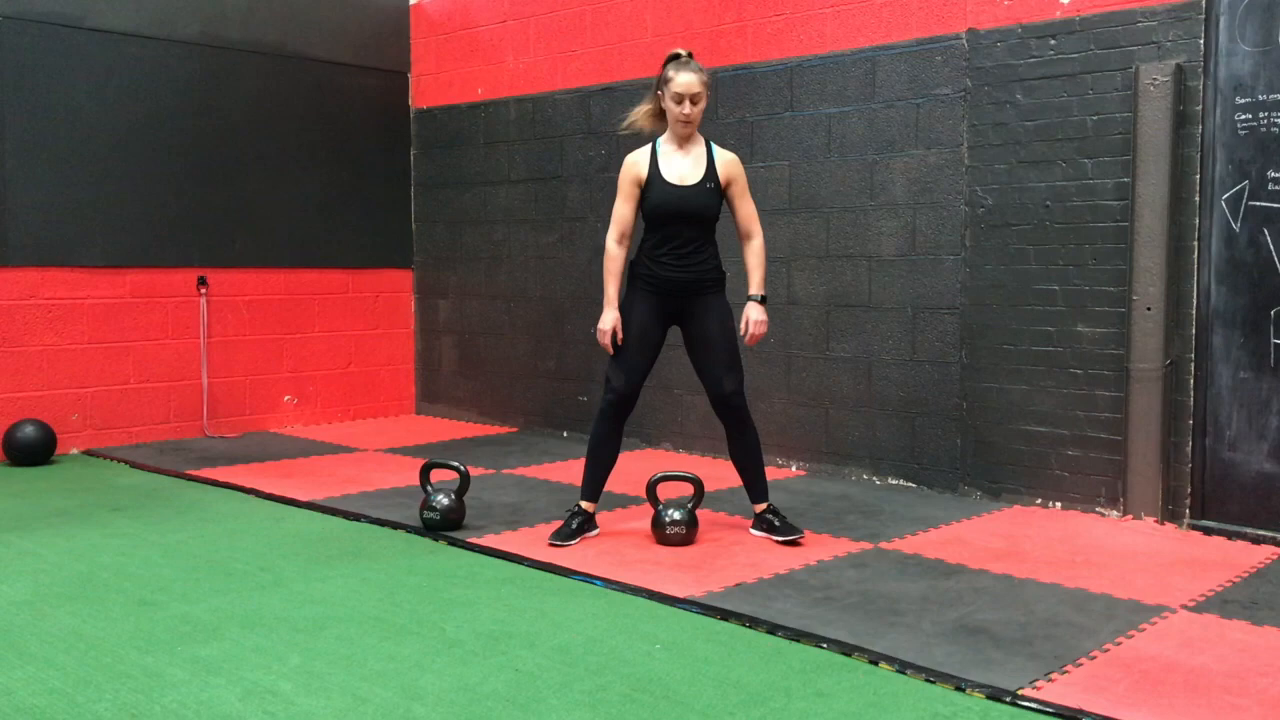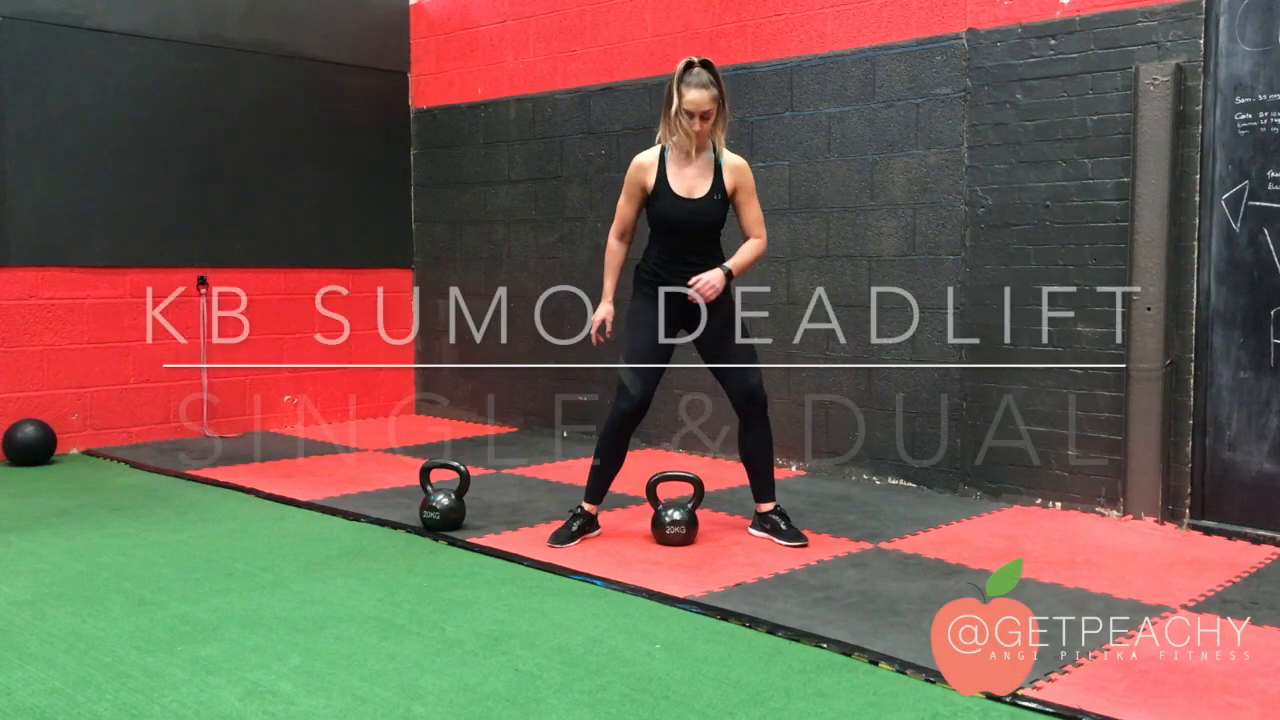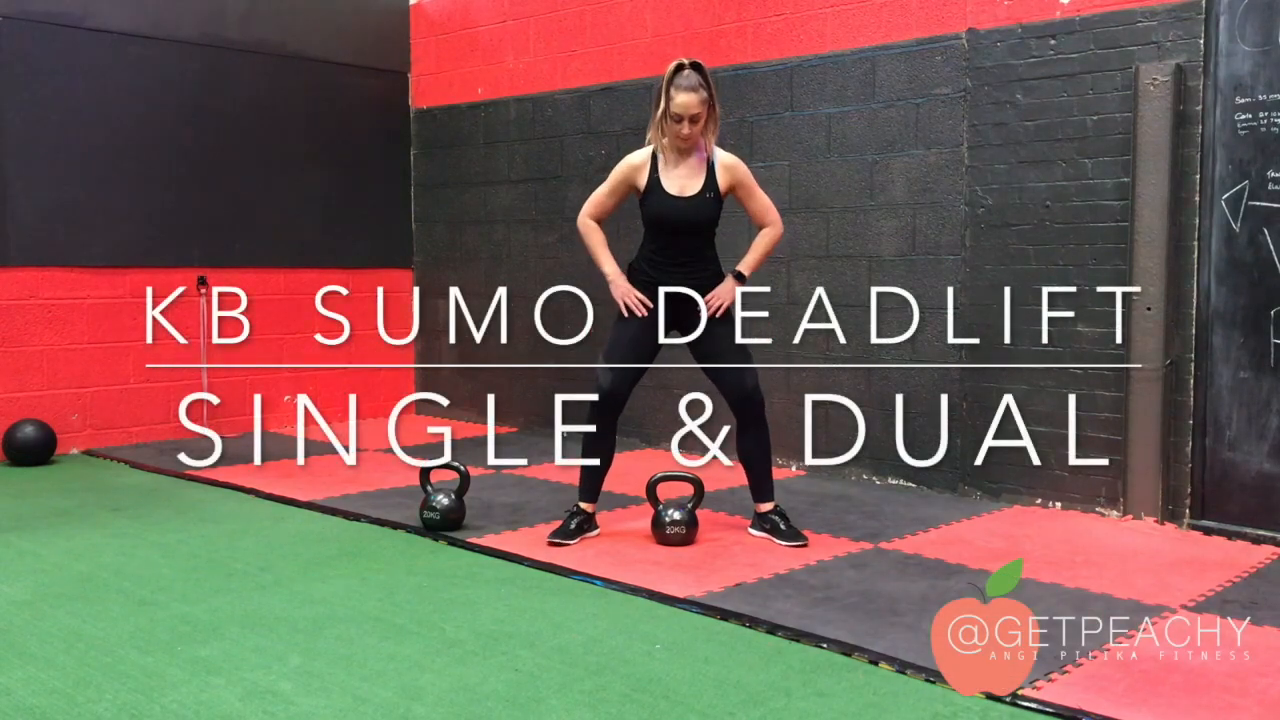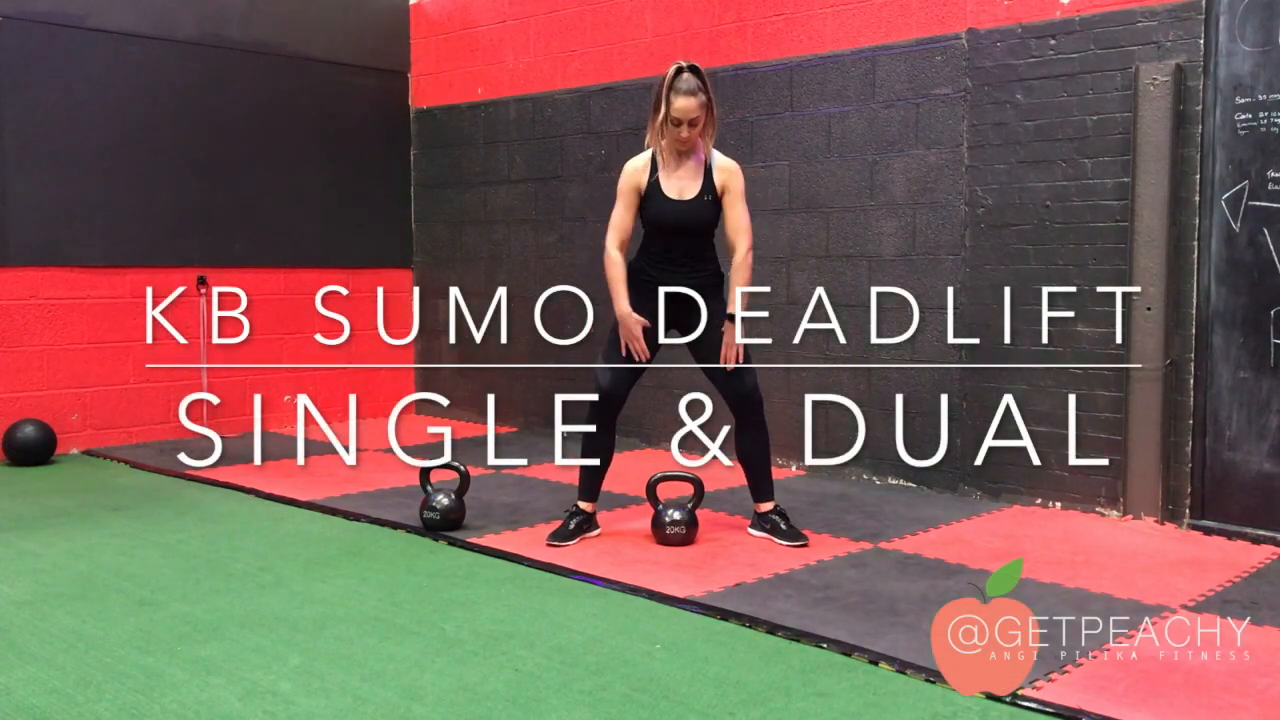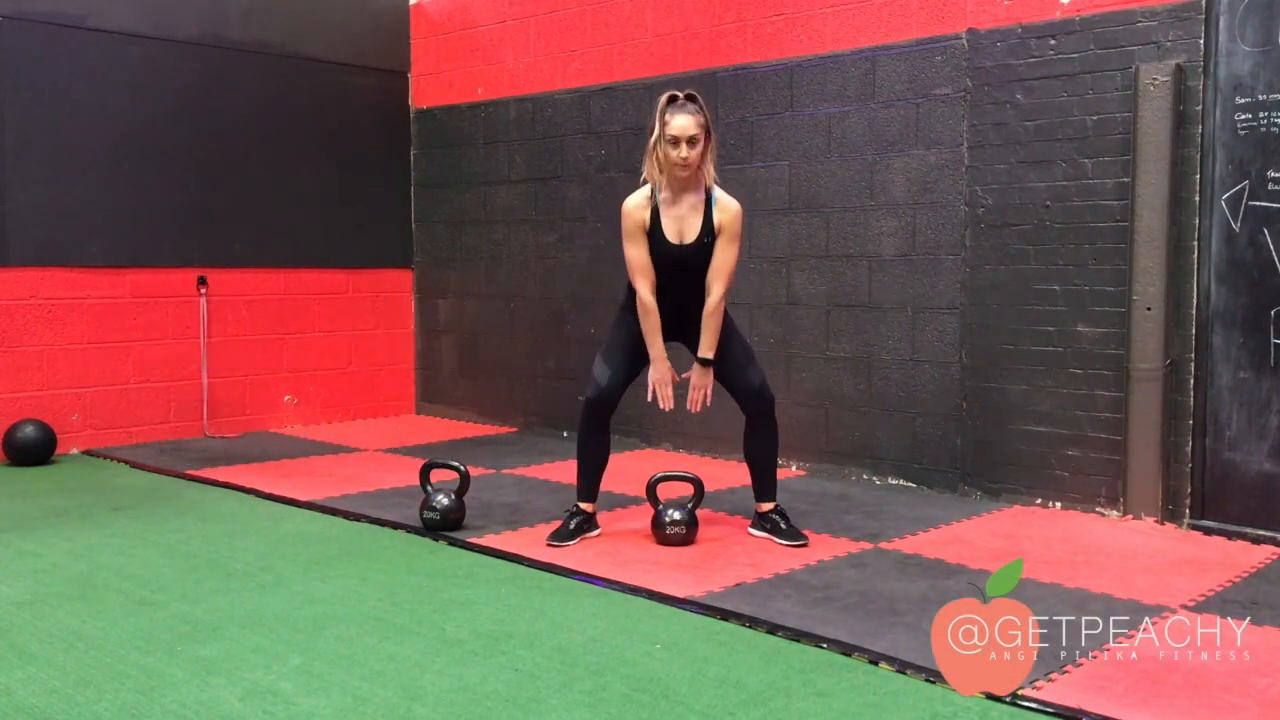
dt=1s
person 1, frame 1
left shoulder: (724, 162)
right shoulder: (638, 162)
left elbow: (752, 237)
right elbow: (617, 240)
left wrist: (756, 299)
right wrist: (610, 306)
left hip: (705, 295)
right hip: (647, 294)
left knee: (730, 400)
right knee: (617, 397)
left ankle: (763, 511)
right ankle: (585, 512)
person 1, frame 2
left shoulder: (735, 168)
right shoulder: (646, 165)
left elbow: (757, 239)
right elbow: (619, 237)
left wrist: (724, 273)
right wrist: (607, 299)
left hip: (712, 298)
right hip: (655, 295)
left knee: (752, 397)
right knee: (630, 400)
left ankle: (767, 512)
right ankle: (587, 513)
person 1, frame 3
left shoulder: (727, 166)
right shoulder: (639, 164)
left elbow: (772, 226)
right elbow: (588, 219)
left wrist: (736, 279)
right wrist: (615, 277)
left hip: (705, 298)
right hip: (646, 296)
left knee: (748, 397)
right knee: (607, 395)
left ankle: (766, 512)
right ankle: (584, 512)
person 1, frame 4
left shoulder: (725, 171)
right shoulder: (638, 170)
left elbow: (742, 249)
right elbow: (615, 247)
left wrist: (732, 319)
right wrist: (624, 312)
left hip: (705, 298)
right hip: (646, 298)
left knee: (747, 398)
right knee: (606, 396)
left ankle: (766, 512)
right ankle: (584, 512)
person 1, frame 5
left shoulder: (727, 210)
right shoulder: (636, 207)
left elbow: (715, 293)
right elbow: (645, 293)
left wrist: (705, 362)
right wrist: (658, 361)
left hip: (702, 316)
right hip: (645, 316)
left knee: (760, 400)
right knee: (597, 399)
left ankle: (767, 512)
right ankle: (583, 512)
